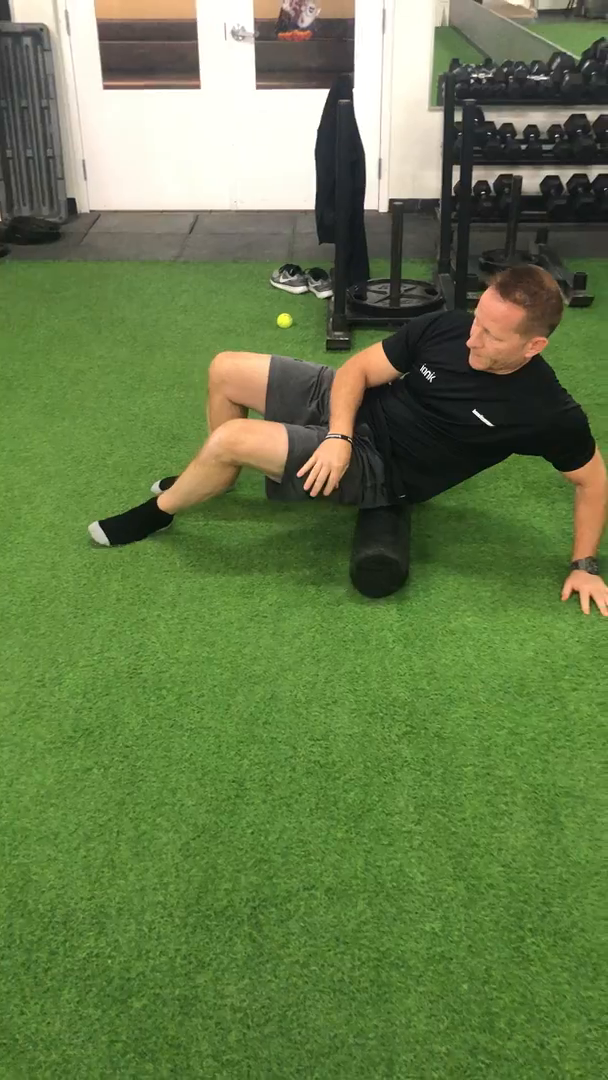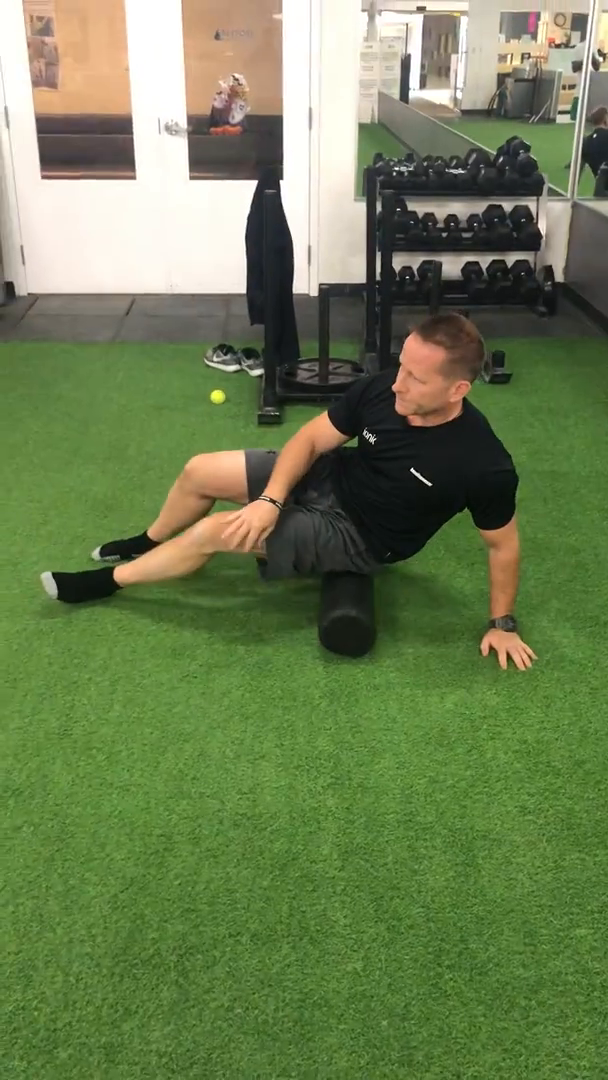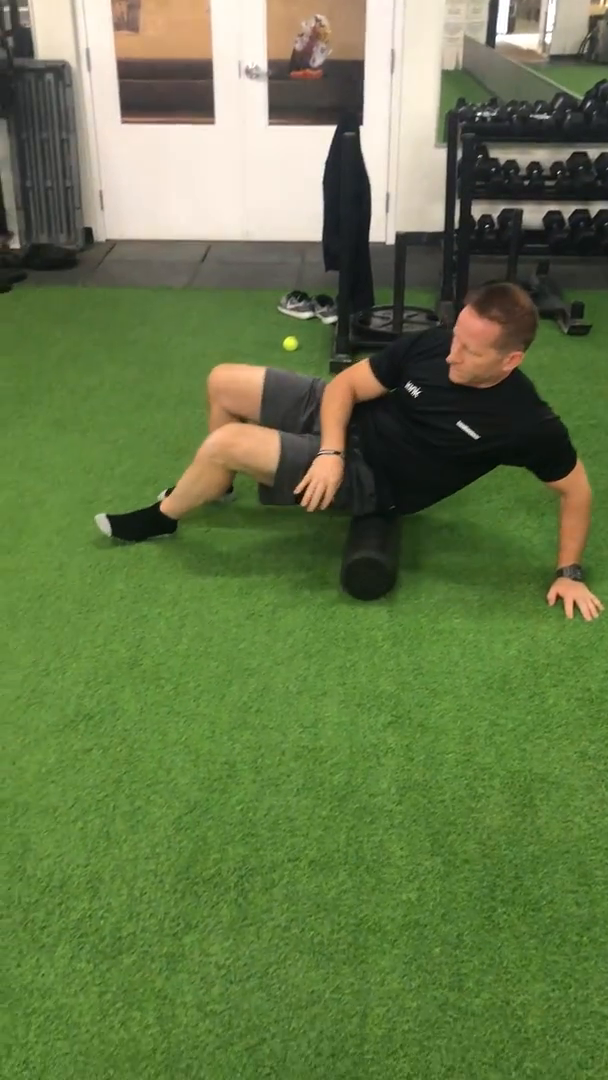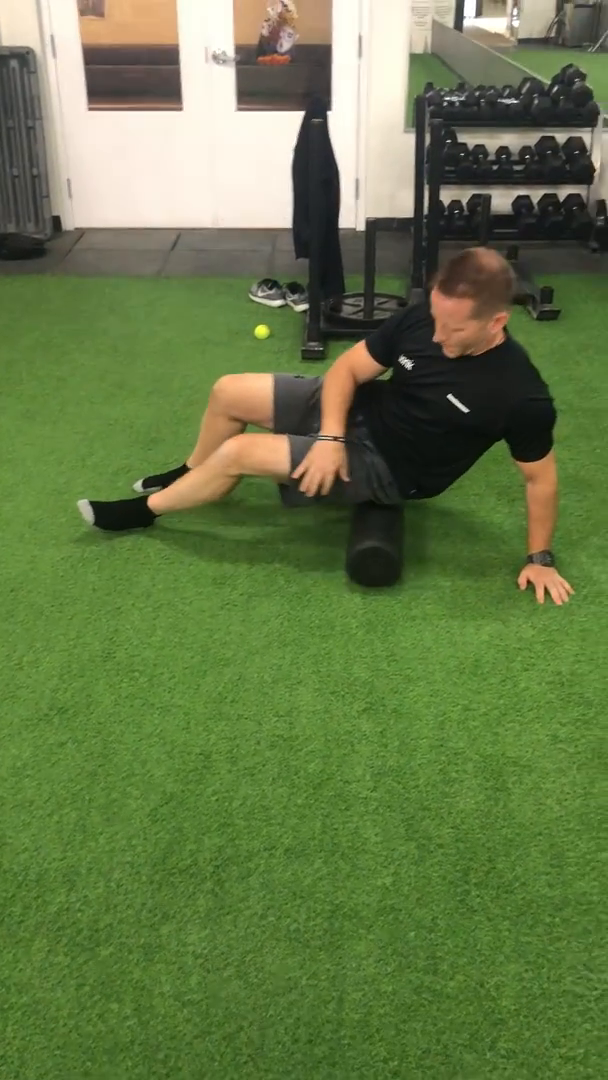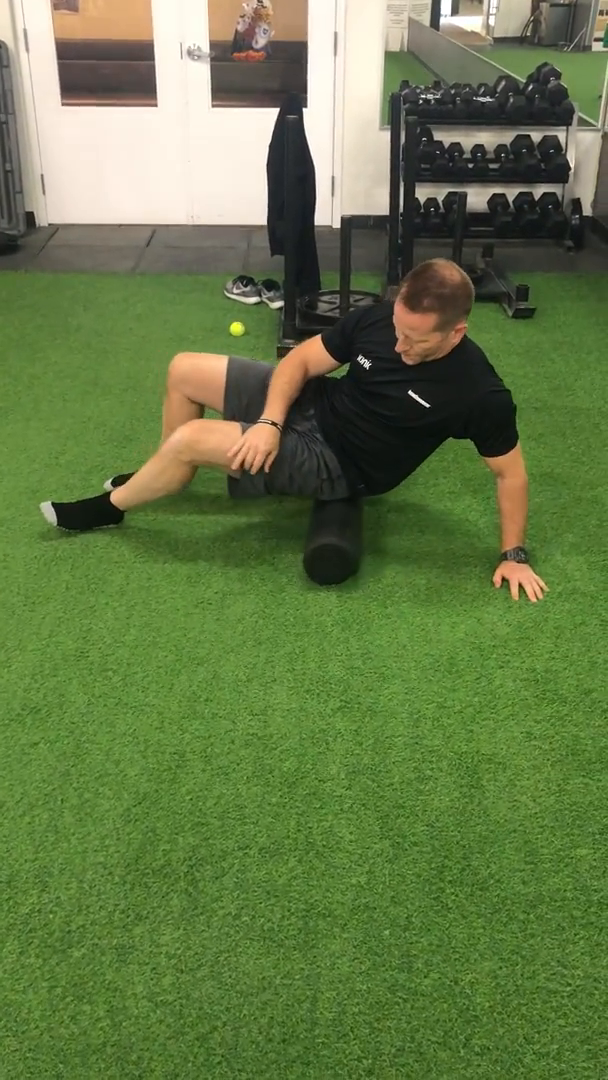
dt=1s
person 1, frame 1
left shoulder: (546, 412)
right shoulder: (445, 328)
right elbow: (357, 369)
right wrist: (338, 437)
left hip: (379, 466)
right hip: (355, 406)
left knee: (230, 440)
right knee: (226, 370)
left ankle: (157, 513)
right ankle: (209, 478)
person 1, frame 2
left shoulder: (482, 465)
right shoulder: (381, 390)
left elbow: (503, 546)
right elbow: (310, 438)
left wrist: (502, 624)
right wrist: (272, 500)
left hip: (357, 536)
right hip: (327, 479)
left knee: (214, 532)
right knee: (199, 471)
left ankle: (108, 581)
right ankle: (148, 542)
person 1, frame 3
left shoulder: (526, 423)
right shoulder: (431, 345)
left elbow: (575, 489)
right elbow: (347, 384)
left wrist: (569, 573)
right wrist: (330, 452)
left hip: (367, 475)
right hip: (346, 421)
left knee: (223, 445)
right knee: (224, 382)
left ankle: (161, 518)
right ankle: (217, 485)
person 1, frame 4
left shoulder: (520, 395)
right shoulder: (422, 319)
left elbow: (541, 479)
right elbow: (347, 369)
left wrist: (540, 558)
right wrist: (332, 439)
left hip: (387, 468)
right hip: (357, 412)
left knee: (237, 453)
right knee: (228, 392)
left ankle: (146, 510)
right ankle: (189, 474)
person 1, frame 5
left shoulder: (479, 393)
right shoulder: (378, 319)
left elbow: (510, 472)
right elbow: (301, 360)
left wrist: (513, 555)
right wrist: (271, 423)
left hip: (333, 464)
right hip: (312, 405)
left knee: (190, 440)
right knee: (184, 371)
left ankle: (110, 508)
right ankle: (154, 475)
